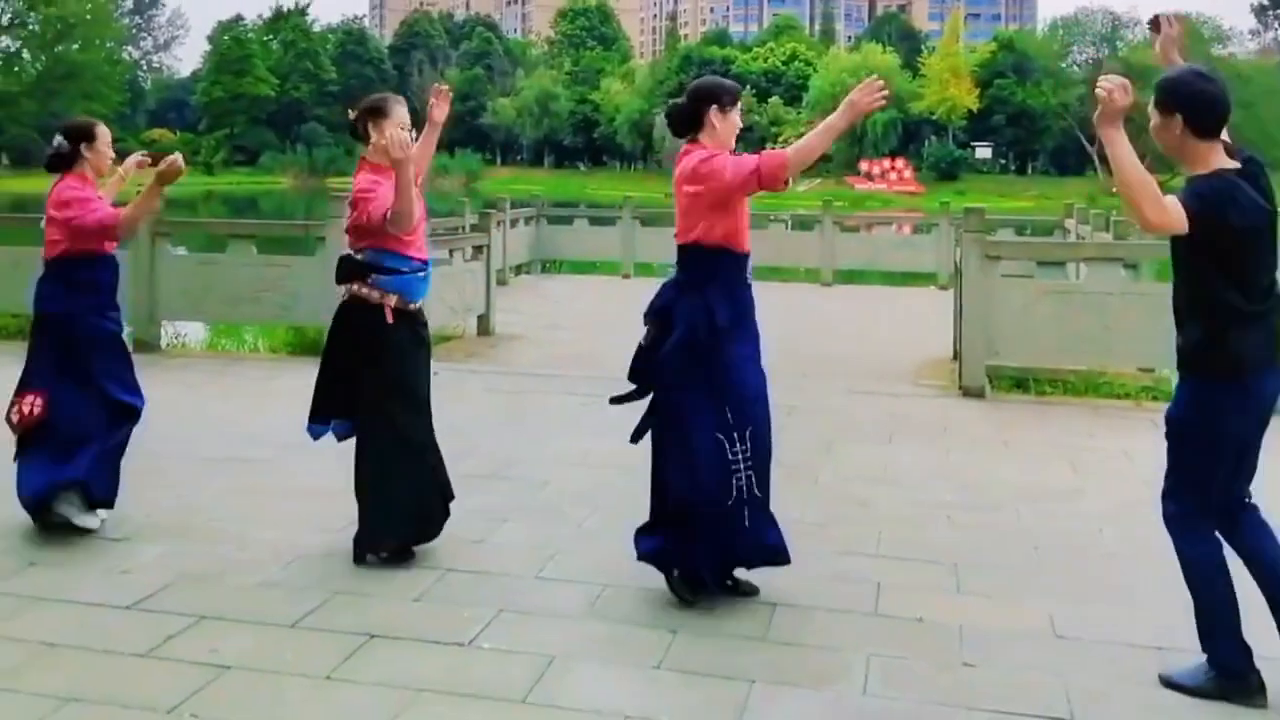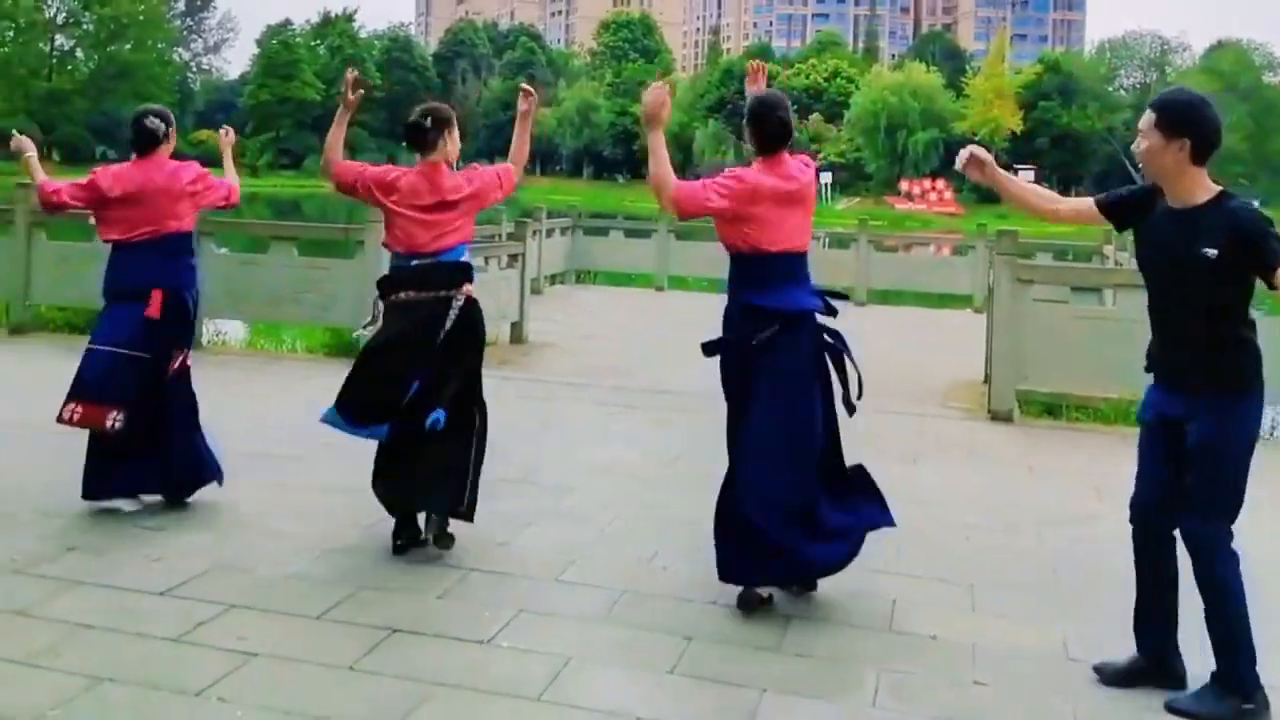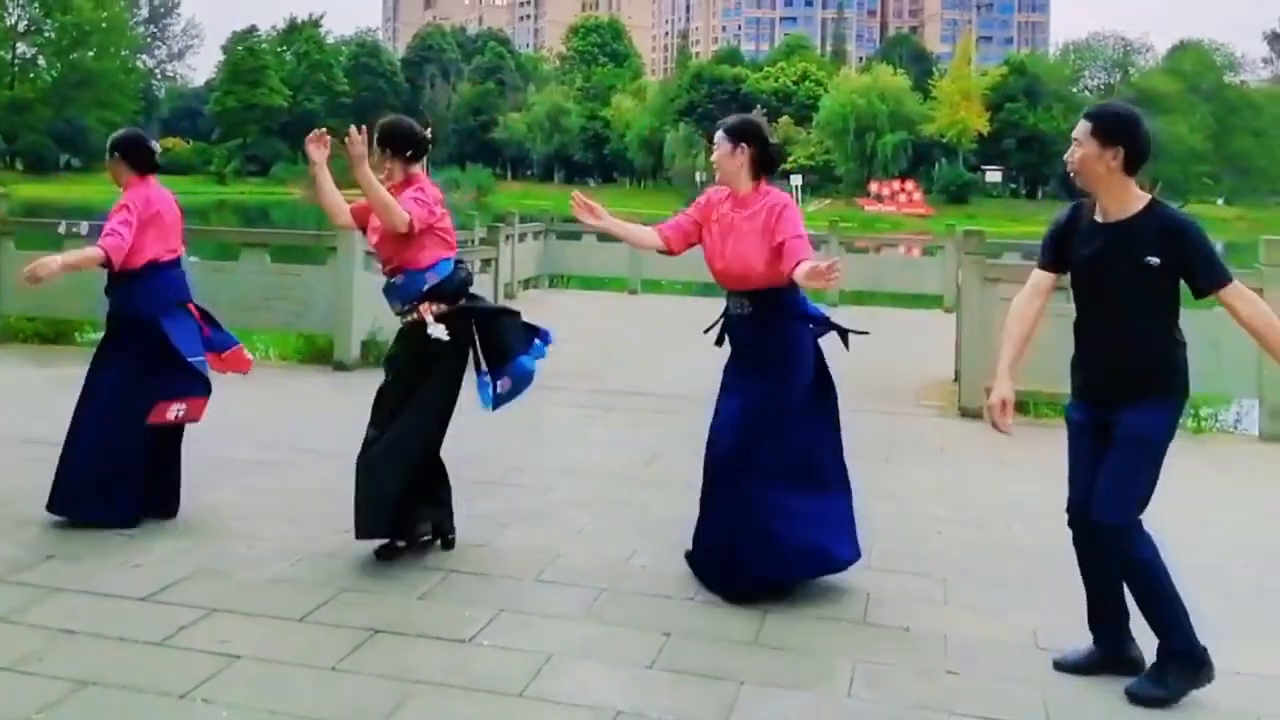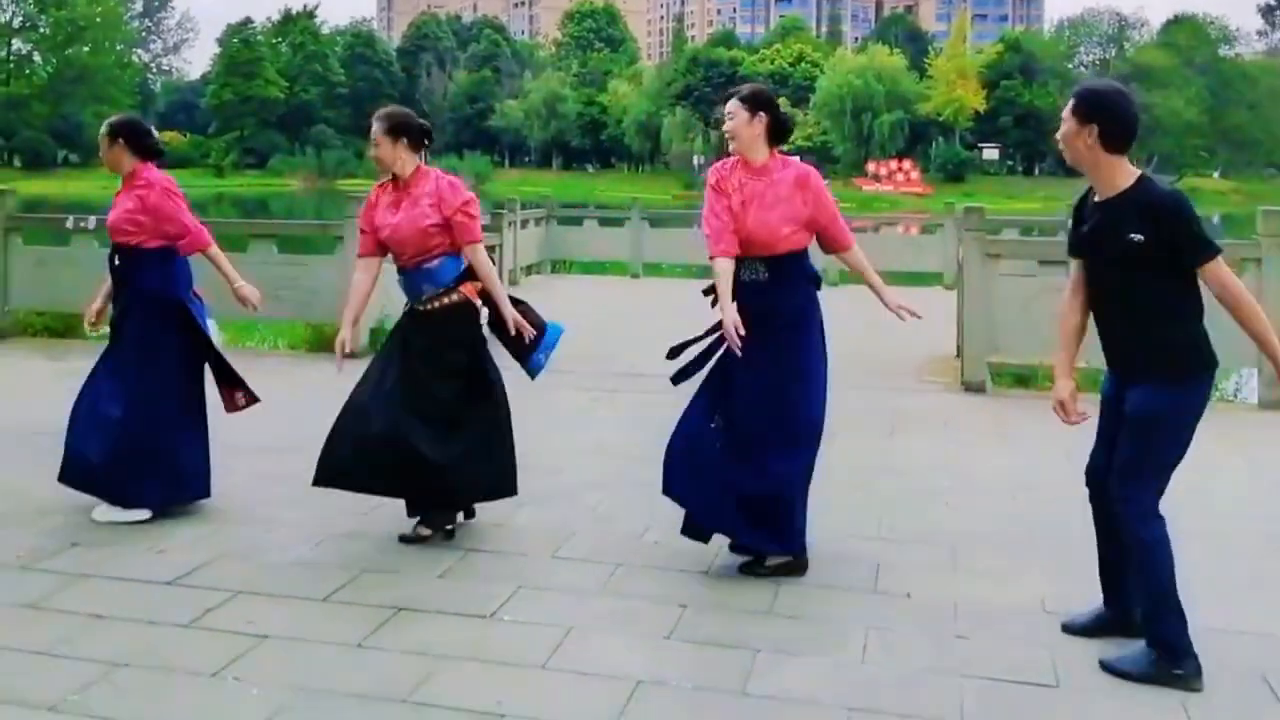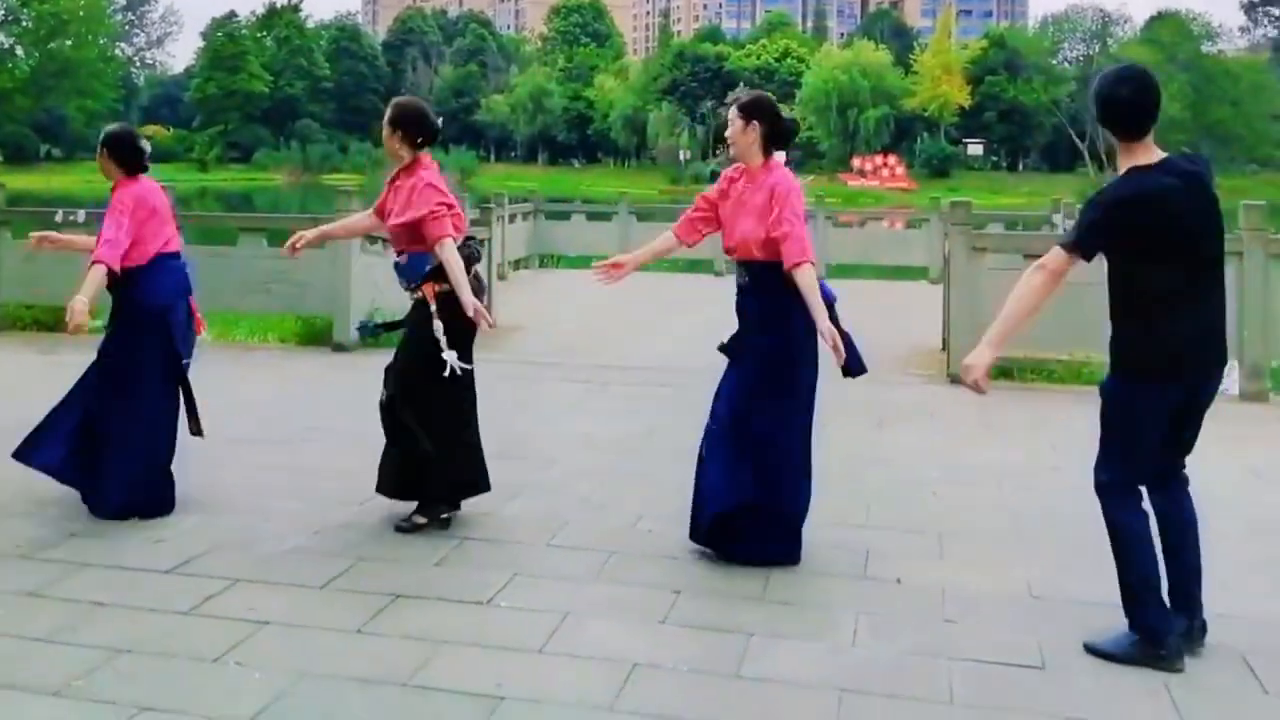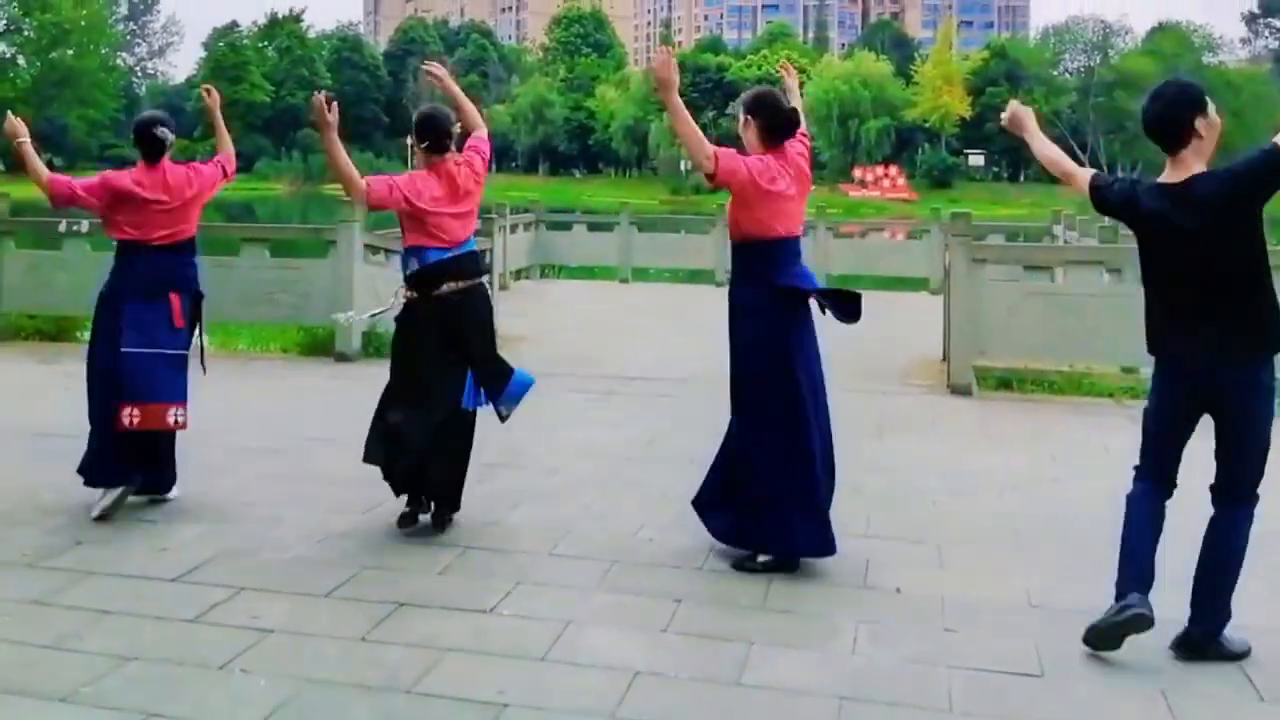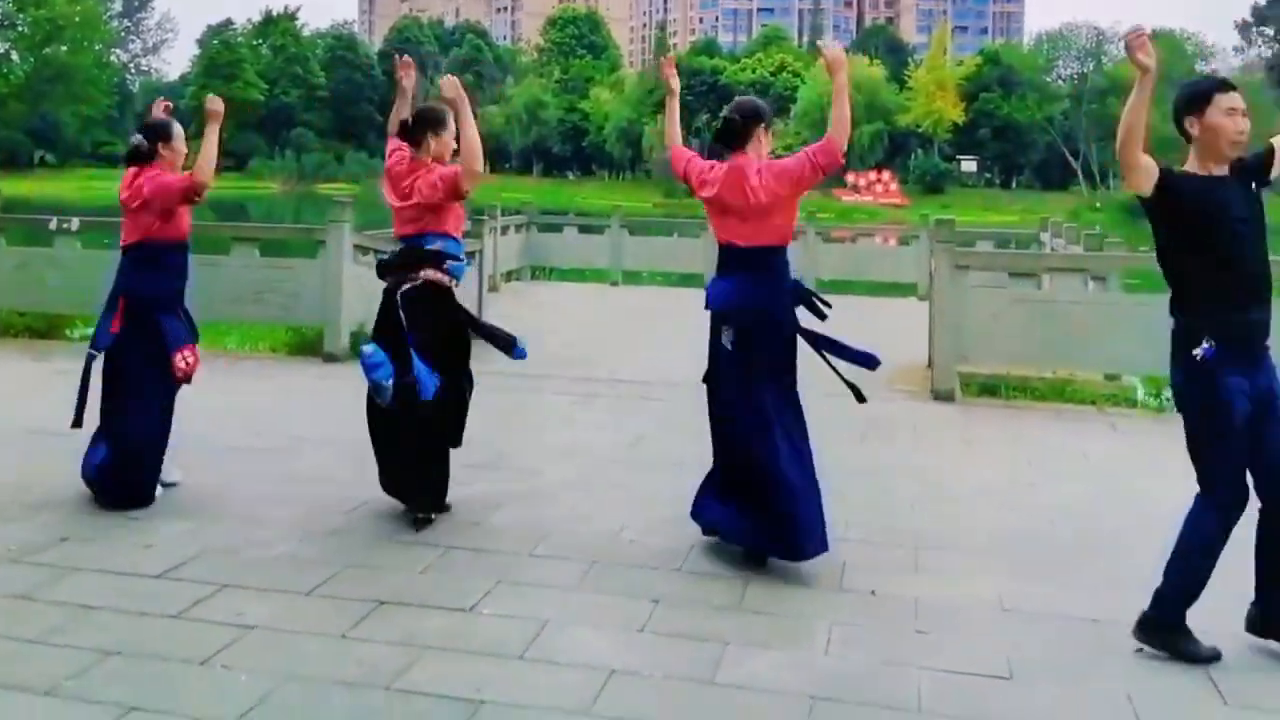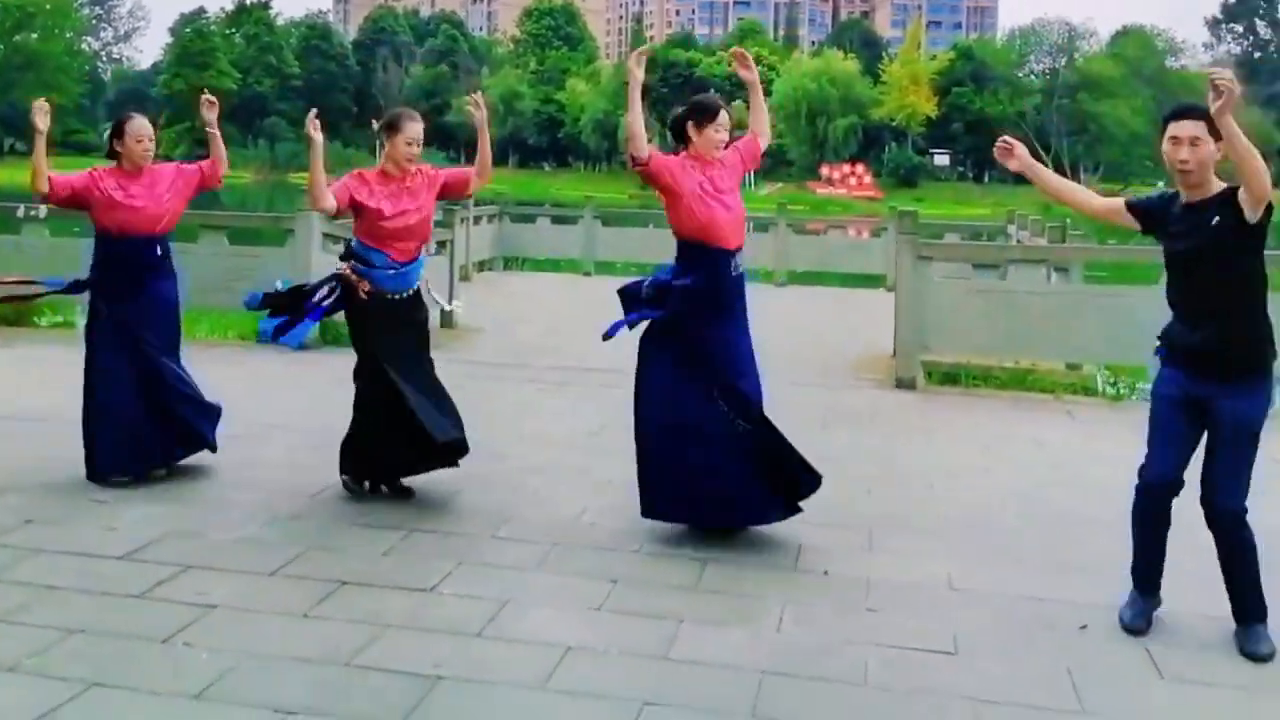
dt=0.3s
person 1, frame 1
left shoulder: (1218, 195)
left elbow: (1156, 218)
right elbow: (1203, 122)
left wrist: (1110, 129)
right wrist: (1172, 54)
left hip: (1218, 377)
left knee: (1187, 510)
person 1, frame 2
right shoulder: (1145, 205)
right elbow: (1058, 207)
right wrist: (994, 175)
left hip: (1227, 397)
right hip: (1169, 389)
left knee: (1205, 533)
right knee: (1149, 516)
right ankle: (1157, 655)
person 1, frame 3
left shoulder: (1170, 230)
right shoulder: (1071, 227)
right elbow: (1032, 295)
right wrist: (1003, 377)
left hip: (1149, 399)
right hip: (1088, 397)
left knee: (1113, 518)
right knee: (1083, 516)
left ankle: (1185, 653)
right ankle: (1111, 643)
person 1, frame 4
left shoulder: (1163, 205)
right shoulder: (1088, 208)
left elbow: (1225, 285)
right elbow: (1078, 292)
right wrist: (1062, 372)
left hip: (1173, 378)
right hip: (1125, 374)
left knee: (1132, 499)
right knee: (1102, 482)
left ankle: (1173, 654)
right ankle: (1122, 606)
person 1, frame 5
left shoulder: (1119, 202)
right shoulder: (1195, 174)
left elbow: (1045, 273)
left wrist: (989, 347)
left hip: (1145, 365)
right hip: (1206, 358)
left knee: (1119, 483)
right knee: (1165, 474)
left ankle: (1156, 633)
right ankle: (1184, 611)
person 1, frame 6
left shoulder: (1138, 201)
left elbow: (1071, 173)
left wrist: (1029, 129)
left hip: (1176, 369)
left knee: (1151, 484)
left ankle: (1131, 597)
right ankle: (1203, 629)
person 1, frame 7
right shoulder: (1170, 192)
right elbow: (1129, 158)
right wrist: (1145, 78)
right hip: (1206, 365)
right knee: (1224, 493)
right ankle: (1162, 621)
person 1, frame 8
right shoulder: (1165, 209)
right elbow: (1095, 204)
left wrist: (1229, 122)
right wrist: (1031, 168)
right hip: (1181, 370)
left knee: (1223, 501)
right knee: (1157, 479)
right ankle: (1145, 589)
person 2, frame 1
left shoulder: (700, 162)
right shoulder: (705, 165)
left elbow: (759, 169)
right elbow: (772, 166)
right wrist: (844, 116)
left hip: (714, 306)
right hip: (712, 309)
left knee: (728, 431)
right knee: (723, 433)
left ankle: (706, 564)
right ankle: (690, 563)
person 2, frame 2
left shoulder: (743, 182)
right shoulder: (801, 172)
left elbow: (673, 198)
left wrist: (655, 129)
right wrist: (763, 97)
left hip: (753, 315)
right hip: (799, 311)
left knee: (756, 443)
right knee: (798, 438)
left ankle: (752, 568)
right ankle: (800, 563)
person 2, frame 3
left shoulder: (778, 205)
right shoulder: (714, 204)
left elbow: (799, 264)
right elbow: (664, 238)
left wrist: (812, 275)
right wrist: (605, 221)
left hip: (783, 342)
right hip: (746, 340)
left knee: (750, 454)
right knee: (743, 451)
left ankle: (771, 569)
person 2, frame 4
left shoulder: (800, 177)
right shoulder: (721, 175)
left elbow: (840, 241)
right elbow: (720, 246)
left wrist: (883, 294)
right wrist: (727, 307)
left hip: (791, 308)
right hip: (747, 309)
left knee: (782, 422)
right knee: (740, 415)
left ankle: (786, 545)
right ankle: (757, 527)
person 2, frame 5
left shoulder: (783, 187)
right shoulder: (731, 182)
left elbow: (800, 259)
right elbow: (687, 229)
left wrist: (822, 320)
right wrist: (633, 260)
left hip: (784, 320)
right hip: (754, 316)
left knee: (770, 428)
right knee: (736, 421)
left ankle: (772, 540)
right ankle: (738, 528)
person 2, frame 6
left shoulder: (752, 171)
right shoulder: (796, 159)
left elbow: (705, 156)
right elbow: (799, 126)
left wrist: (671, 93)
right wrist: (793, 88)
left hip: (763, 303)
right hip: (782, 301)
left knee: (772, 418)
right knee: (769, 412)
left ankle: (783, 541)
right ankle: (781, 528)
person 2, frame 7
left shoulder: (709, 176)
right shoulder: (777, 176)
left elbow: (674, 150)
right elbow: (835, 145)
left wrist: (672, 94)
right wrist: (839, 78)
left hip: (733, 302)
right hip: (767, 303)
left knee: (741, 410)
right knee: (768, 417)
left ankle: (731, 519)
right ankle: (776, 531)
person 2, frame 8
left shoulder: (728, 165)
right shoulder: (675, 172)
left elbow: (760, 137)
right elbow: (637, 148)
left wrist: (754, 84)
right wrist: (634, 85)
left hip: (725, 300)
right hip: (698, 302)
left knee: (730, 398)
right knee: (718, 403)
left ankle: (723, 505)
right ankle: (715, 506)
person 3, frame 1
left shoulder: (389, 174)
right shoulder: (369, 184)
left elbow: (415, 165)
right elbow: (401, 217)
left wrist: (435, 129)
right wrist: (417, 152)
left hip: (398, 313)
right hip: (377, 315)
left knee: (402, 420)
right knee: (391, 422)
left ankle: (387, 530)
right ankle: (377, 539)
person 3, frame 2
left shoulder: (390, 182)
right shoulder: (466, 184)
left elbow: (332, 168)
right elbow: (513, 172)
left wrist: (345, 108)
right wrist: (525, 119)
left hip: (402, 308)
right hip: (452, 309)
left knee: (398, 413)
right knee: (453, 412)
left ankle: (405, 523)
right ankle: (437, 516)
person 3, frame 3
left shoulder: (419, 194)
right shoulder: (390, 195)
left elbow: (398, 223)
right elbow: (344, 216)
left wrist: (360, 168)
right wrist: (319, 164)
left hip: (439, 323)
right hip: (425, 325)
left knee: (398, 428)
right knee: (412, 427)
left ankle: (409, 525)
right ankle: (436, 522)
person 3, frame 4
left shoulder: (447, 188)
right shoulder: (378, 200)
left elbow: (475, 252)
right elbow: (367, 267)
left wrist: (504, 305)
right wrist: (348, 325)
left hip: (457, 312)
right hip: (420, 315)
left knee: (445, 409)
right knee: (395, 405)
left ankle: (440, 510)
right ankle: (444, 503)
person 3, frame 5
left shoulder: (424, 186)
right shoulder: (407, 177)
left elbow: (444, 246)
right elbow: (372, 217)
left wrist: (466, 296)
right wrist: (316, 234)
left hip: (442, 300)
right hip: (433, 299)
left knee: (433, 397)
right knee: (414, 393)
left ankle: (438, 500)
right ankle: (440, 492)
person 3, frame 6
left shoulder: (411, 186)
right shoulder: (469, 170)
left elbow: (360, 192)
right elbow: (479, 127)
left wrist: (330, 134)
right wrist: (449, 85)
left hip: (430, 302)
right hip: (469, 297)
left knee: (416, 396)
right knee: (454, 396)
left ankle: (419, 496)
right ankle: (441, 500)
person 3, frame 7
left shoulder: (400, 168)
right shoulder: (438, 177)
left elbow: (394, 134)
right elbow: (472, 169)
left wrist: (405, 93)
right wrist: (459, 103)
left hip: (410, 290)
right hip: (432, 292)
left knee: (415, 388)
right knee: (438, 390)
left ankle: (416, 490)
right ankle: (423, 498)
person 3, frame 8
left shoulder: (429, 178)
right shoulder: (362, 182)
left elbow: (479, 179)
right elbow: (324, 205)
left wrist: (482, 129)
right wrist: (316, 149)
left hip: (408, 298)
right hip: (365, 296)
left knee: (411, 375)
right knee: (383, 379)
left ankle: (386, 471)
right ankle: (359, 469)
person 4, frame 1
left shoulder: (78, 189)
right shoulder: (73, 195)
left elbow: (105, 211)
right elbow: (115, 224)
left wrist: (139, 180)
right wrist: (162, 183)
left hip: (76, 306)
right hip: (75, 309)
left knee: (68, 401)
right knee: (108, 399)
left ankle: (60, 492)
right ankle: (68, 489)
person 4, frame 2
left shoulder: (110, 178)
right shoulder: (189, 175)
left elbow: (53, 195)
right elbow: (230, 193)
left wrist: (28, 155)
right wrist: (227, 151)
left hip: (127, 283)
right hip: (171, 284)
right knee: (166, 379)
left ankle: (117, 484)
right ankle: (179, 478)
person 4, frame 3
left shoulder: (132, 200)
right shoulder: (162, 197)
left elbow: (110, 249)
left wrist: (60, 263)
right wrist: (74, 263)
left hip: (142, 311)
right hip: (163, 307)
left knee: (114, 405)
right knee: (153, 403)
left ankle: (98, 501)
right ankle: (154, 499)
person 4, frame 4
left shoulder: (155, 186)
right shoulder: (131, 189)
left elbow: (196, 237)
right elbow: (125, 254)
left wrist: (236, 282)
right wrist: (103, 299)
left hip: (160, 299)
right hip: (142, 300)
left knee: (148, 393)
right knee: (163, 393)
left ankle: (136, 494)
right ankle: (169, 486)
person 4, frame 5
left shoulder: (126, 198)
right shoulder: (147, 190)
left elbow: (109, 250)
left wrist: (84, 296)
right wrist: (62, 241)
left hip: (149, 303)
right hip: (164, 297)
left knee: (145, 397)
right knee: (122, 388)
left ankle: (134, 493)
right ankle: (122, 485)
person 4, frame 6
left shoulder: (118, 185)
right shoulder: (192, 179)
left elbow: (54, 186)
right elbow: (228, 162)
right wrist: (216, 114)
left hip: (131, 287)
right hip: (177, 289)
left knee: (117, 378)
right knee: (160, 383)
left ankle: (116, 473)
right ankle: (154, 478)
person 4, frame 7
left shoulder: (138, 177)
right shoulder: (149, 182)
right elbow: (200, 182)
left wrist: (155, 125)
right wrist: (214, 123)
left hip: (148, 293)
right hip: (148, 297)
left knee: (151, 382)
right knee: (143, 387)
left ankle: (124, 469)
right ankle: (125, 483)
person 4, frame 8
left shoulder: (171, 176)
right shoulder: (95, 182)
left elbow: (217, 172)
right elbow: (45, 188)
left wrist: (211, 126)
right wrist: (41, 136)
left hip: (155, 286)
right hip: (111, 288)
left knee: (157, 366)
right knee: (112, 370)
left ankle: (153, 451)
right ankle: (115, 461)
